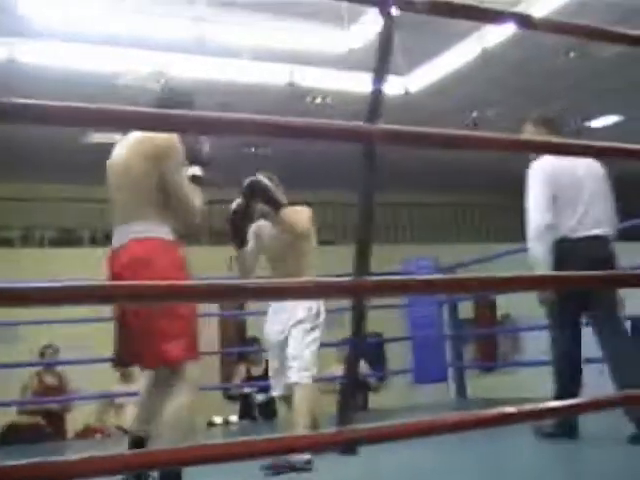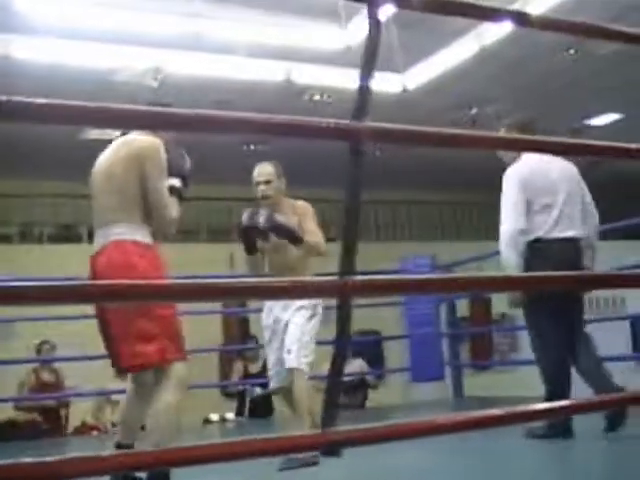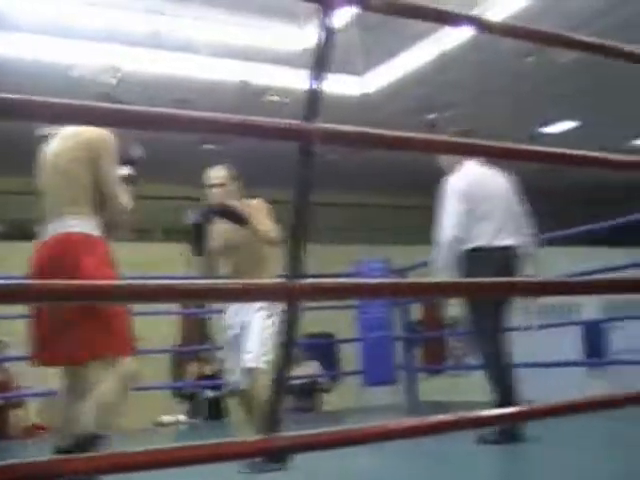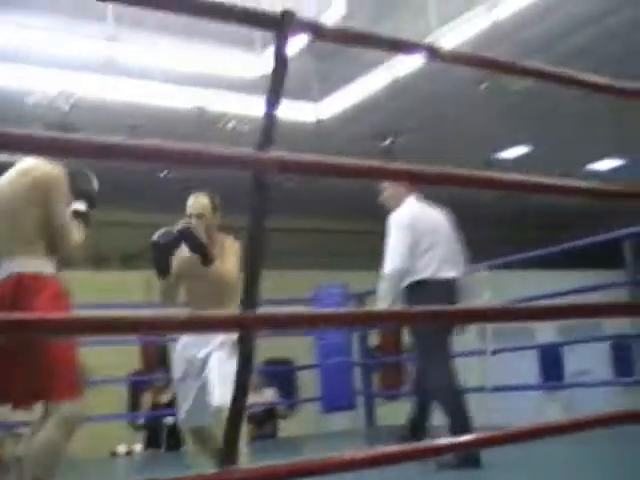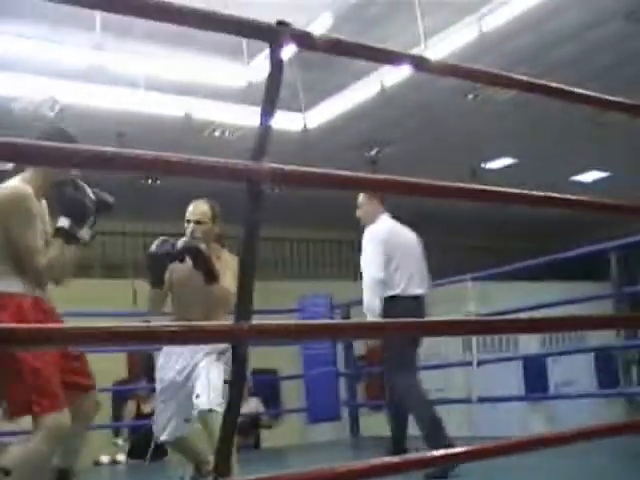
dt=0.2s
person 1, frame 1
left shoulder: (123, 148)
right shoulder: (166, 141)
right elbow: (190, 216)
right wrist: (195, 170)
left hip: (125, 257)
right hip: (153, 256)
left knee: (163, 372)
right knee: (183, 375)
person 1, frame 2
left shoulder: (108, 154)
right shoulder: (149, 146)
right elbow: (164, 224)
left wrist: (168, 182)
right wrist: (176, 182)
left hip: (106, 261)
right hip: (131, 258)
left knee: (144, 377)
right knee: (172, 374)
person 1, frame 3
left shoulder: (52, 145)
right shoulder: (100, 137)
right elbow: (117, 213)
left wrist: (116, 174)
right wrist: (125, 172)
left hip: (50, 252)
right hip: (80, 251)
left knee: (78, 375)
right knee: (121, 366)
person 1, frame 4
right shoulder: (50, 174)
right elbow: (67, 249)
left wrist: (71, 204)
right wrist: (80, 205)
right hip: (35, 290)
left knee: (57, 406)
right knee: (67, 411)
person 1, frame 5
left shoulder: (36, 201)
left elbow: (59, 275)
right elbow: (42, 269)
left wrist: (85, 225)
right wrist: (70, 222)
left hip: (35, 311)
left knee: (85, 403)
right knee: (55, 424)
person 2, frame 1
left shoulder: (542, 167)
right shoulder: (594, 164)
left elbow: (539, 223)
right elbow: (609, 215)
left wrist: (543, 272)
left hip: (569, 253)
right hip: (601, 250)
left knee: (565, 339)
right knee: (613, 335)
left ankle: (564, 419)
person 2, frame 2
left shoulder: (517, 172)
right shoulder: (568, 167)
left elbow: (513, 227)
right elbow: (591, 216)
left wrist: (514, 276)
right wrist: (588, 258)
left hip: (540, 256)
right hip: (572, 253)
left knee: (547, 338)
right knee: (574, 333)
left ankle: (558, 419)
right ankle: (610, 395)
person 2, frame 3
left shoulder: (457, 181)
right shoulder: (504, 178)
left elbow: (451, 233)
right elbow: (525, 226)
left wrist: (442, 275)
right wrist: (524, 263)
left hip: (480, 261)
right hip: (506, 259)
left knee: (488, 339)
right knee: (493, 336)
left ankle: (508, 422)
right ankle: (508, 406)
person 2, frame 4
left shoulder: (401, 216)
right shoulder: (441, 215)
left elbow: (396, 265)
right elbow: (458, 261)
left wrist: (384, 304)
right wrist: (459, 302)
left hip: (424, 295)
right hip: (446, 291)
left knee: (437, 367)
right knee: (427, 366)
right ankle: (416, 431)
person 2, frame 5
left shoulder: (375, 232)
right shoulder: (409, 234)
left elbow: (374, 277)
right elbow: (422, 278)
left wrist: (372, 319)
left hip: (394, 309)
right hip: (414, 306)
left knee: (404, 380)
right knee: (396, 379)
left ankle: (442, 447)
right ankle: (398, 449)
person 3, frame 1
left shoulder: (300, 214)
right shoulder: (257, 229)
left elbow: (300, 230)
right elbow: (246, 273)
left wrist: (275, 204)
right wrist: (239, 238)
left hip: (304, 305)
right hip: (277, 306)
left knee: (299, 376)
right knee: (283, 385)
left ankle: (299, 451)
person 3, frame 2
left shoulder: (301, 209)
right shoulder: (259, 219)
left elbow: (321, 248)
right elbow: (257, 272)
left wrist: (292, 235)
right wrist: (250, 244)
left hip: (302, 296)
right hip: (273, 301)
left knee: (296, 365)
right knee: (280, 379)
right ankle: (317, 433)
person 3, frame 3
left shoulder: (256, 208)
right shoulder: (213, 224)
left elbow: (274, 237)
right elbow: (211, 275)
left wrist: (240, 218)
right wrist: (200, 247)
left hip: (262, 297)
right hip: (234, 303)
left knee: (254, 364)
right knee: (238, 381)
person 3, frame 4
left shoulder: (228, 247)
right shoulder: (180, 249)
left elbow: (230, 284)
right elbow: (168, 300)
left wrist: (205, 253)
right wrist: (163, 267)
left hip: (220, 336)
right hip: (189, 339)
left knee: (222, 405)
right knee: (191, 420)
right ankle: (224, 466)
person 3, frame 5
left shoulder: (227, 260)
right shoulder: (174, 256)
left elbow: (228, 304)
right elbow: (155, 309)
left wrist: (207, 269)
right wrist: (156, 275)
left hip: (208, 347)
right hip: (174, 349)
left knee: (209, 410)
right knee: (166, 432)
